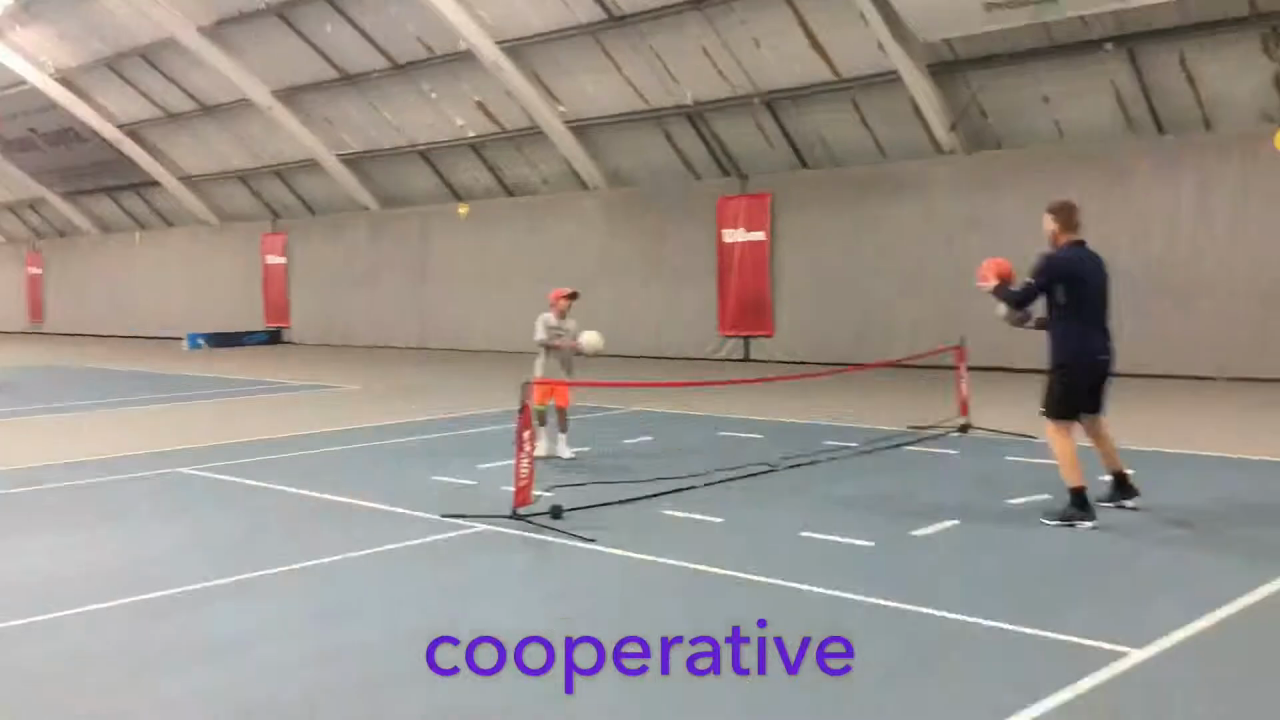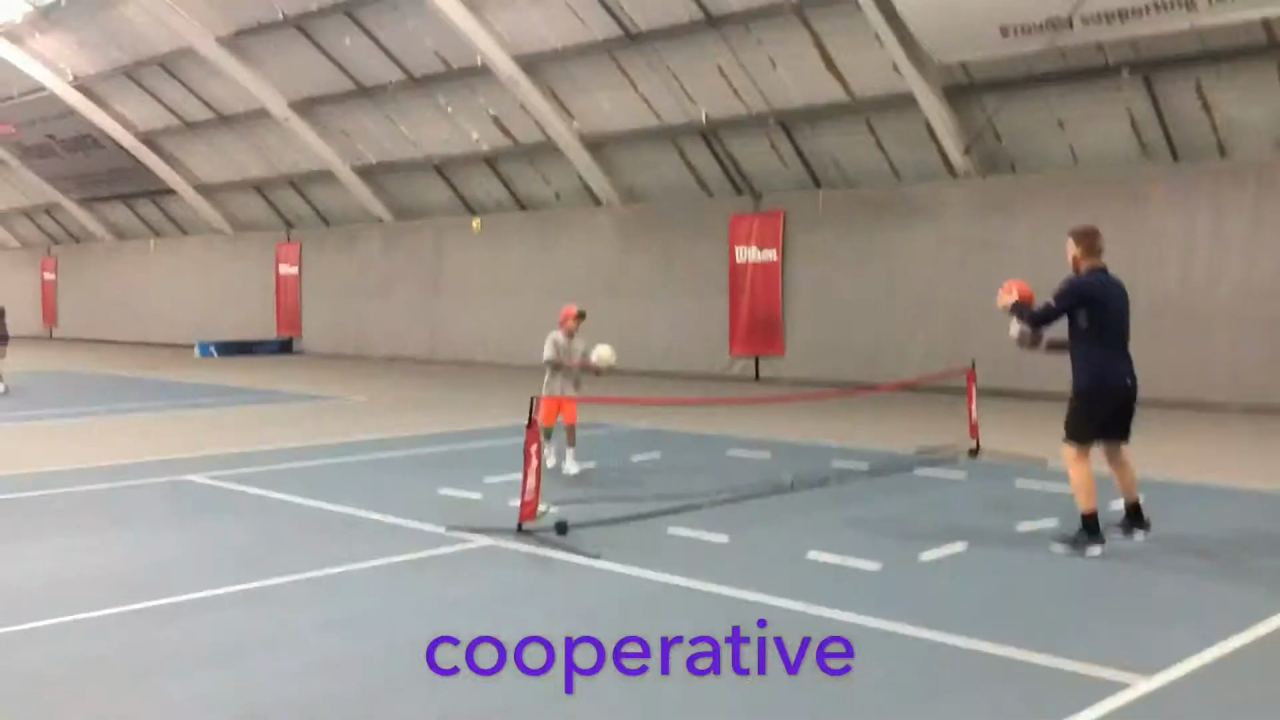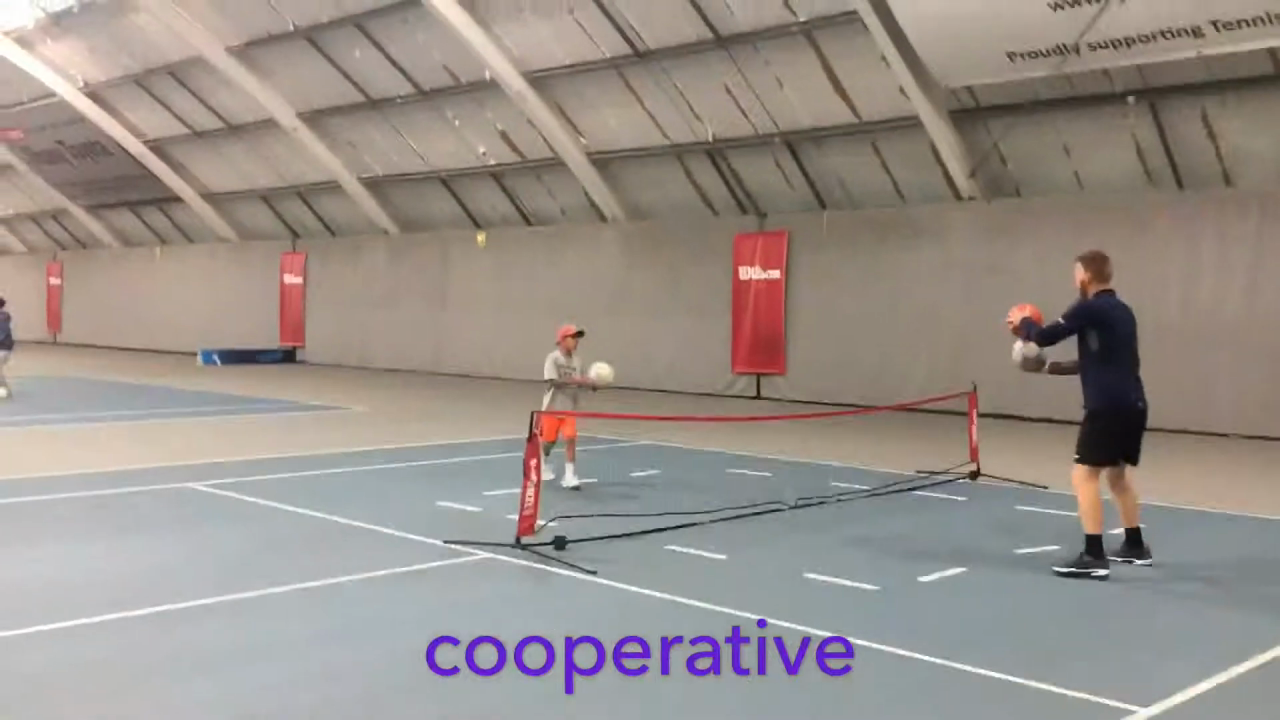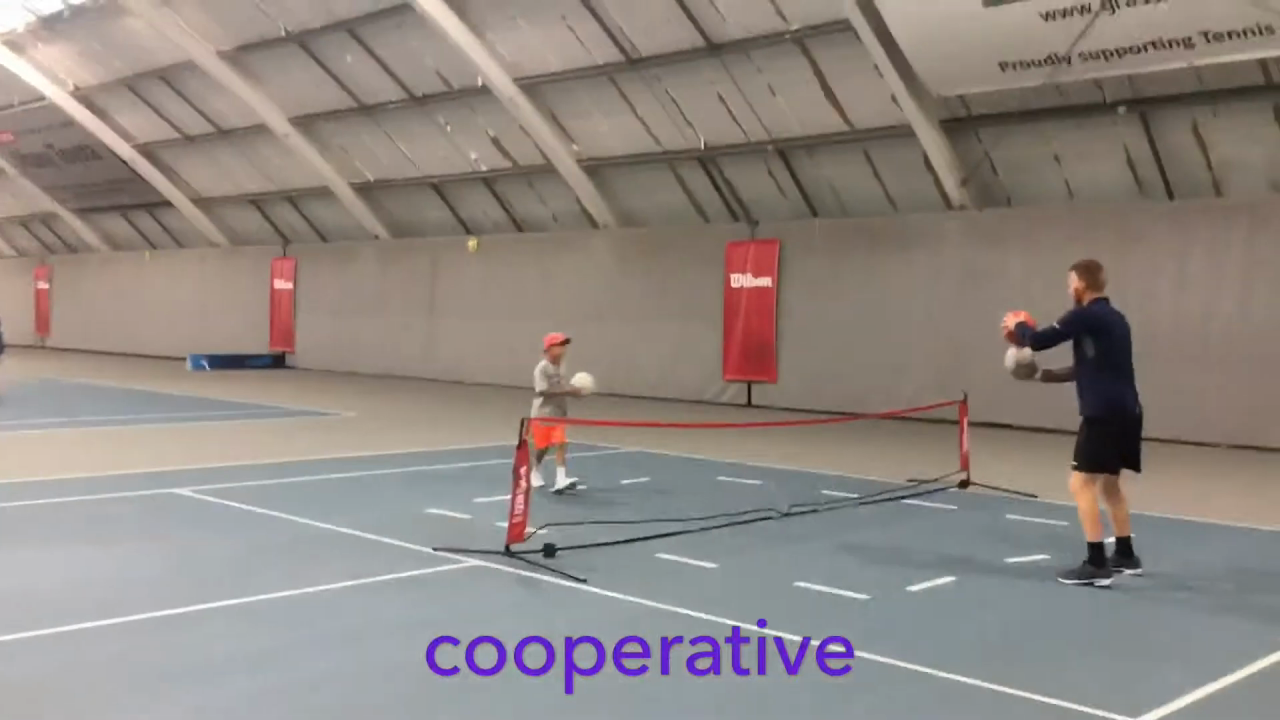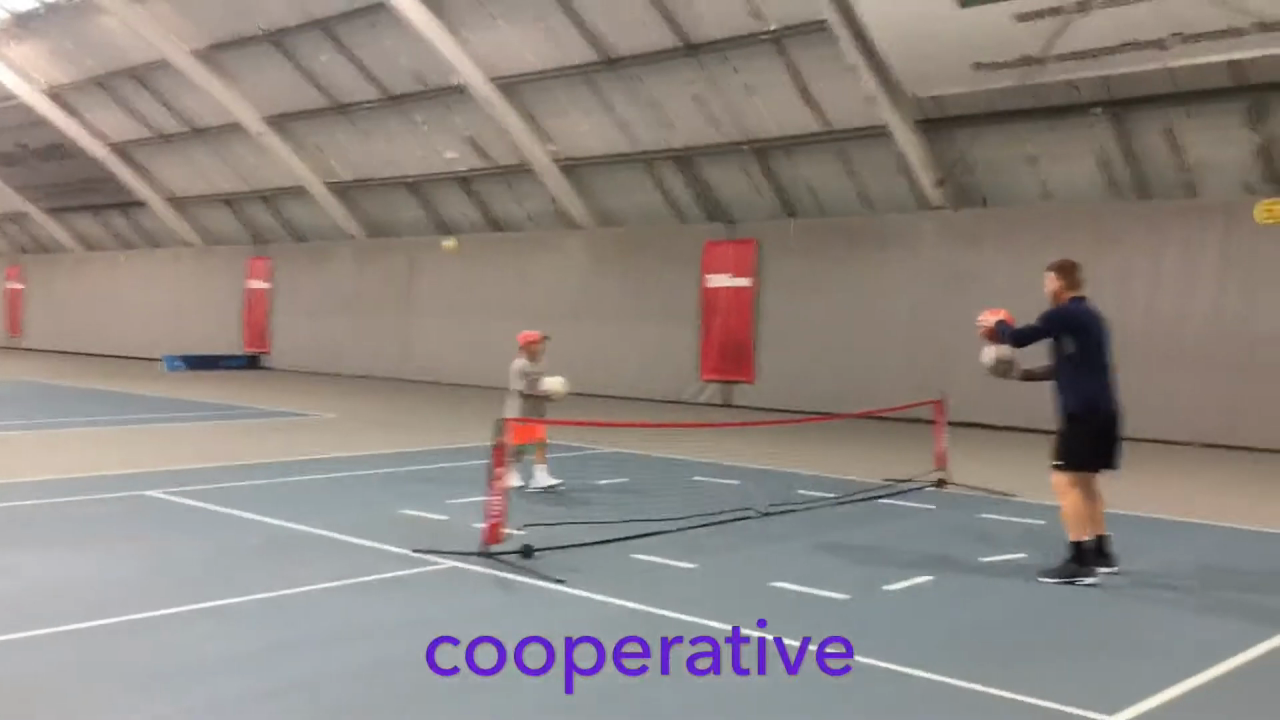
dt=0.1s
person 1, frame 1
left shoulder: (1055, 262)
right shoulder: (1094, 261)
left elbow: (1019, 300)
left wrist: (996, 289)
right wrist: (1040, 322)
left hip: (1072, 360)
right hip: (1098, 355)
left knee: (1057, 428)
right knee: (1092, 422)
left ankle: (1080, 508)
right ankle: (1123, 488)
person 1, frame 2
left shoulder: (1079, 286)
right shoulder: (1115, 287)
left elbow: (1039, 320)
left wrist: (1015, 305)
right wrist: (1050, 344)
left hip: (1095, 384)
right hip: (1122, 381)
left knee: (1075, 453)
right knee: (1114, 449)
left ankle: (1090, 533)
right ankle: (1135, 519)
person 1, frame 3
left shoulder: (1089, 309)
right shoulder: (1120, 310)
left elbow: (1045, 337)
left wrist: (1022, 322)
right wrist: (1050, 367)
left hip: (1107, 407)
right hip: (1131, 404)
left knee: (1084, 476)
right knee: (1117, 474)
left ankle: (1093, 556)
right ankle: (1135, 546)
person 1, frame 4
left shoulder: (1085, 316)
right shoulder: (1114, 319)
left elbow: (1039, 341)
left wrist: (1017, 326)
right wrist: (1043, 375)
left hip: (1104, 413)
right hip: (1126, 411)
left knee: (1081, 483)
right knee: (1110, 483)
left ankle: (1096, 565)
right ankle: (1125, 555)
person 1, frame 5
left shoulder: (1065, 314)
right shoulder: (1089, 317)
left elbow: (1019, 338)
left wrist: (995, 325)
right wrist: (1022, 374)
left hip: (1084, 412)
right hip: (1101, 410)
left knee: (1065, 481)
right knee: (1085, 481)
left ankle: (1080, 563)
right ankle: (1101, 553)
